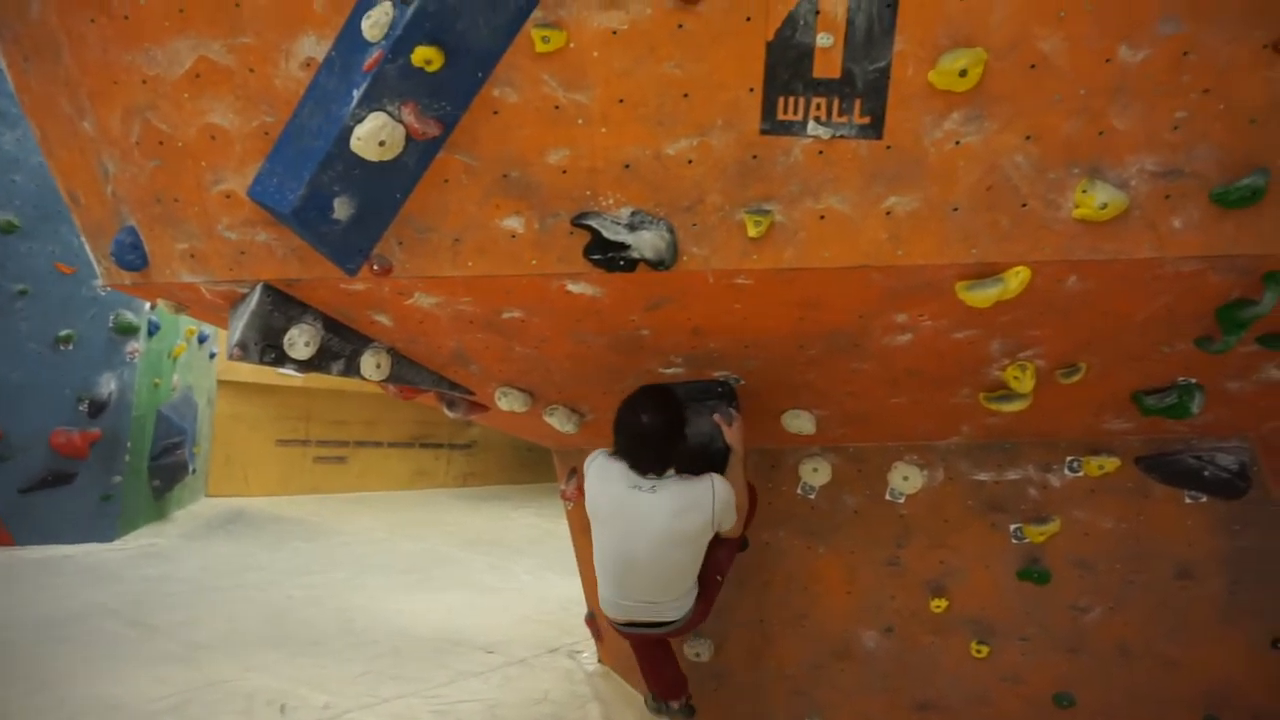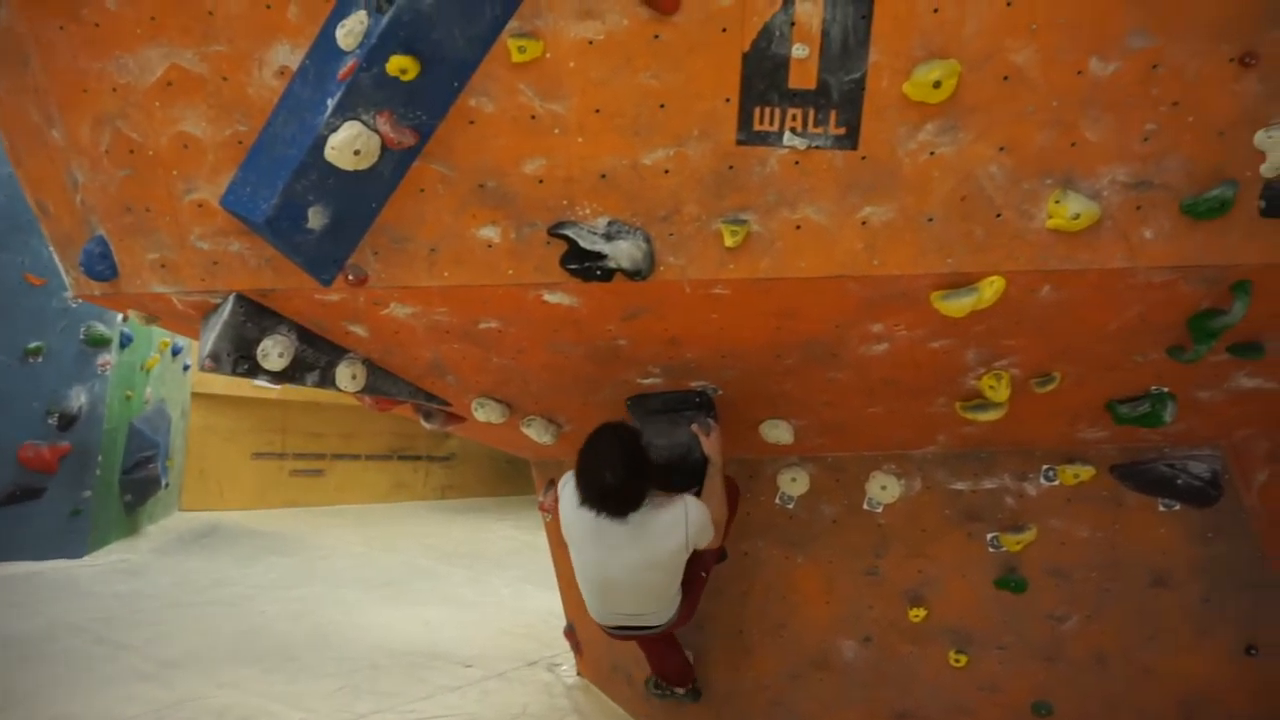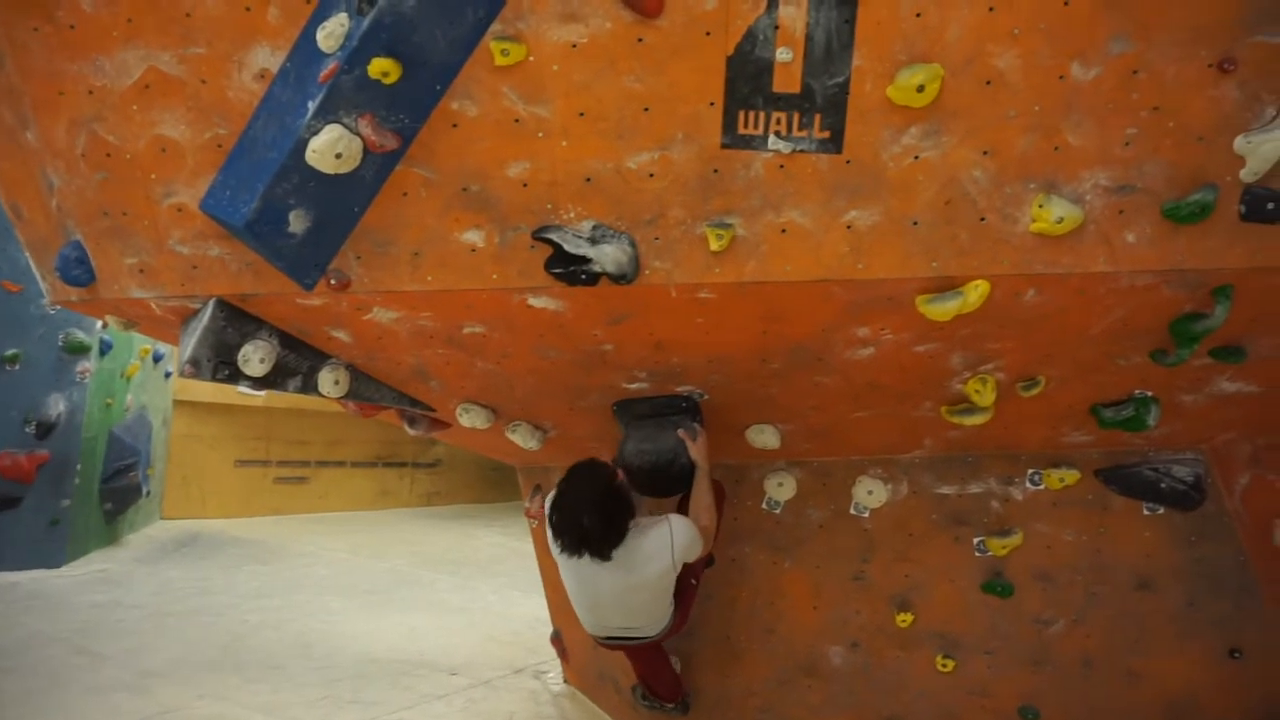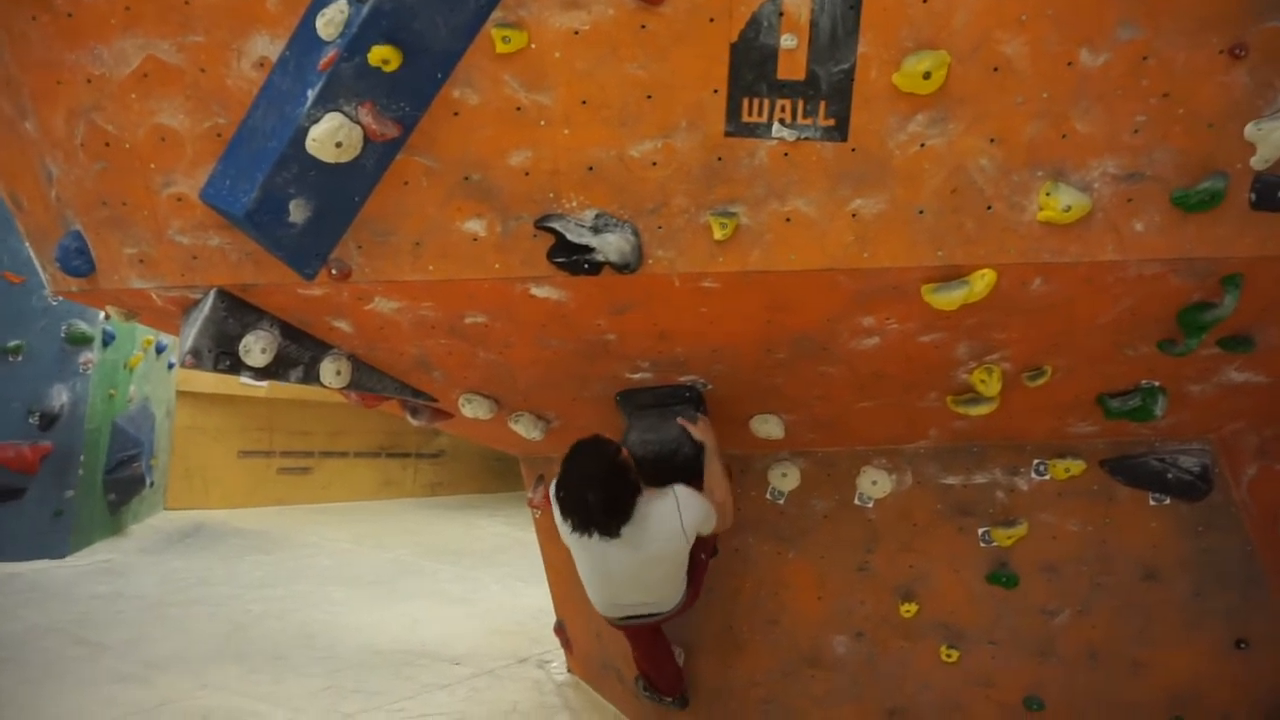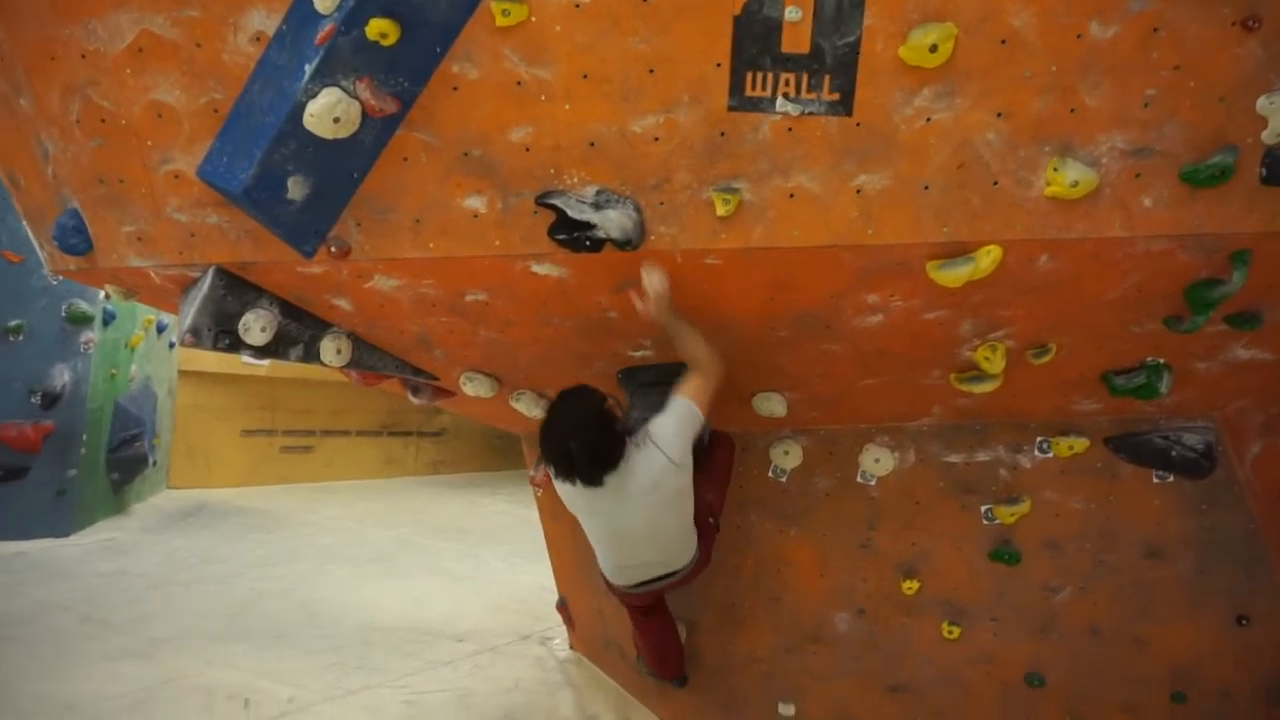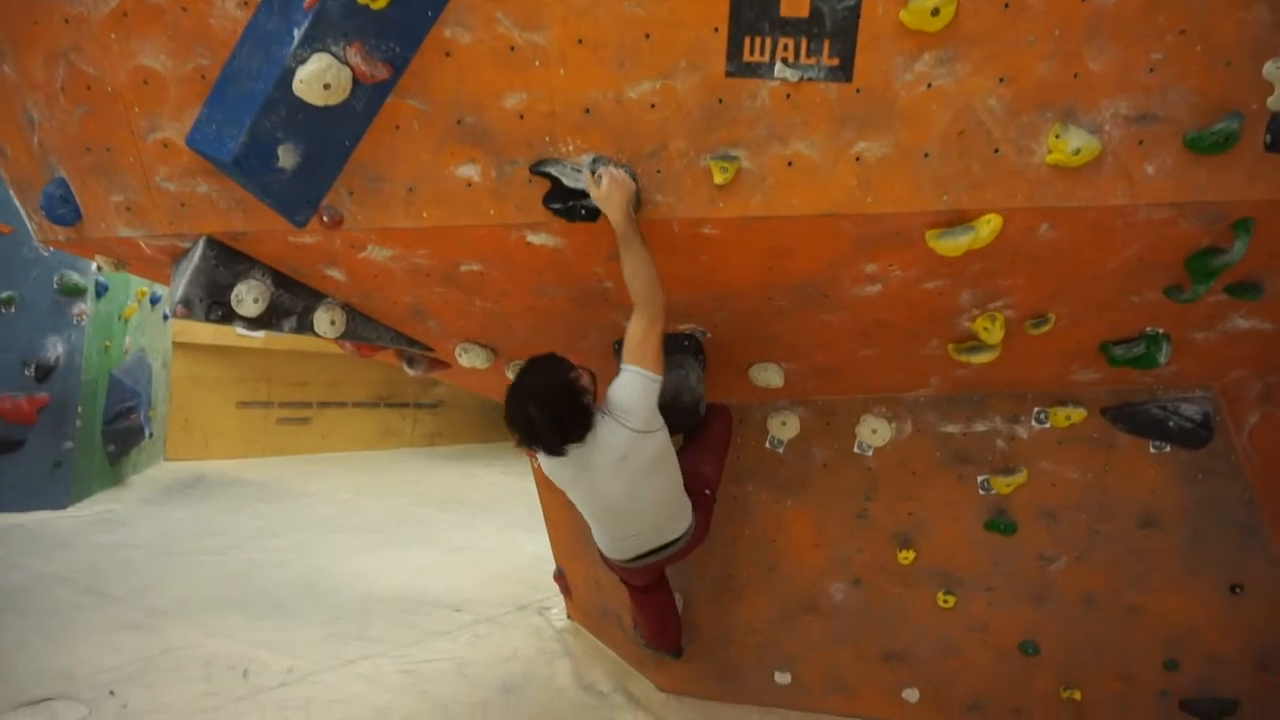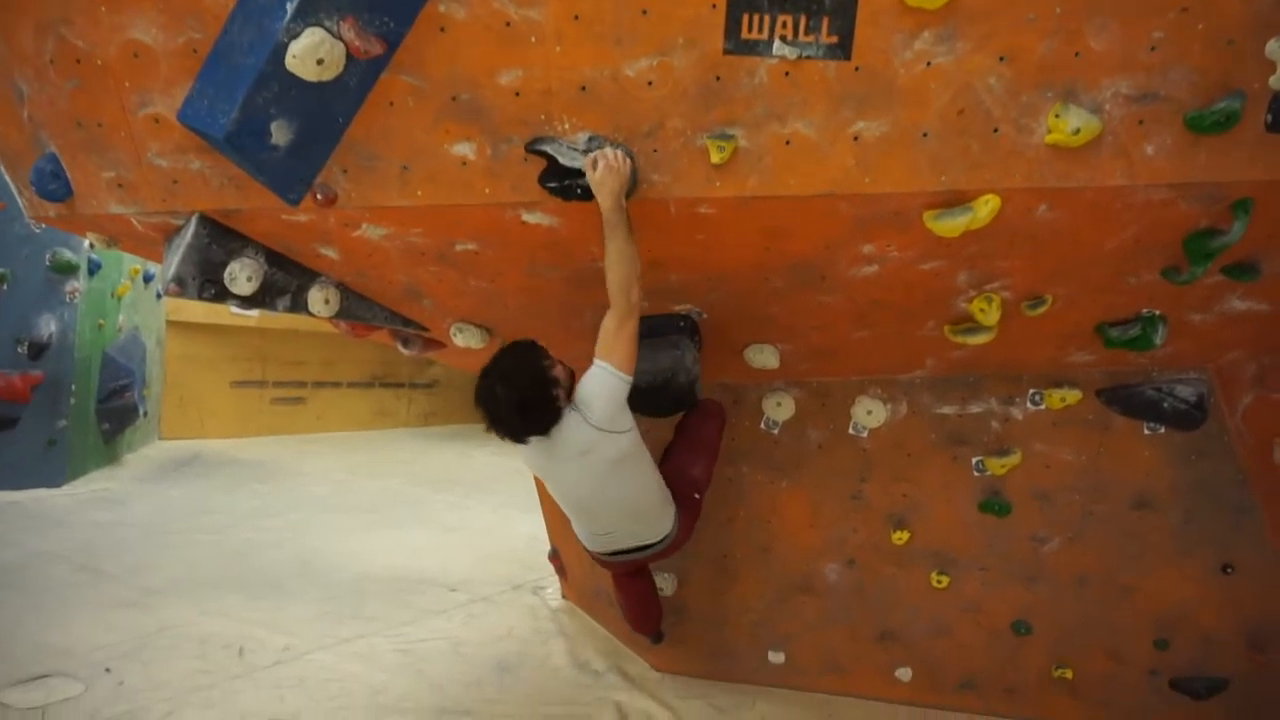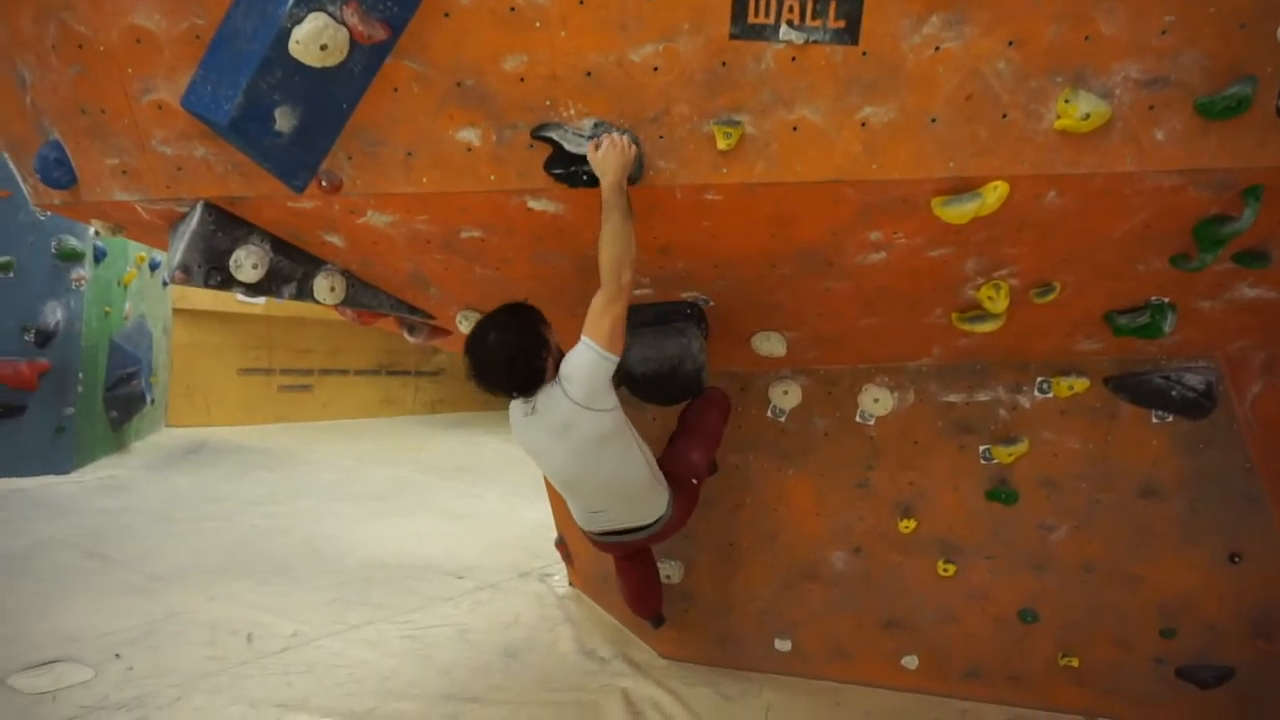
dt=0.2s
person 1, frame 1
left shoulder: (596, 469)
right shoulder: (709, 493)
right elbow: (734, 526)
right wrist: (736, 449)
left hip: (617, 617)
right hip: (679, 618)
right knee: (748, 494)
person 1, frame 2
left shoulder: (567, 494)
right shoulder: (683, 515)
right elbow: (714, 535)
right wrist: (714, 459)
left hip: (607, 622)
right hip: (666, 618)
right knee: (727, 489)
left ankle: (677, 682)
person 1, frame 3
left shoulder: (556, 517)
right shoulder: (669, 537)
left elbow: (579, 500)
right elbow: (704, 535)
right wrist: (701, 464)
left hip: (601, 633)
right hip: (660, 626)
right knee: (713, 489)
left ankle: (666, 696)
person 1, frame 4
left shoulder: (562, 503)
right shoulder: (678, 508)
right elbow: (723, 517)
right wrist: (709, 445)
left hip: (614, 614)
right hip: (672, 603)
right knee: (721, 471)
left ankle: (666, 688)
person 1, frame 5
left shoulder: (564, 479)
right shoulder: (663, 447)
right elbow: (708, 369)
right wrist: (663, 313)
left hip: (628, 586)
right hip: (686, 563)
left knee: (645, 612)
right knee: (721, 444)
left ankle: (666, 668)
person 1, frame 6
left shoulder: (547, 453)
right shoulder: (629, 413)
right elbow: (649, 308)
right wrist: (621, 215)
left hip: (623, 558)
right hip: (684, 533)
left knee: (644, 583)
right knee: (717, 415)
left ankle: (662, 640)
person 1, frame 7
left shoulder: (526, 441)
right shoulder: (596, 412)
right elbow: (625, 303)
right wrist: (611, 200)
left hip: (605, 550)
right hip: (667, 532)
right knee: (709, 412)
left ankle: (647, 625)
right ankle: (673, 513)
person 1, frame 8
left shoulder: (519, 415)
right shoulder: (578, 388)
right elbow: (617, 283)
right wrist: (613, 180)
left hip: (602, 532)
right hip: (662, 514)
left knee: (630, 551)
right knee: (713, 400)
left ankle: (649, 611)
right ankle: (694, 464)
